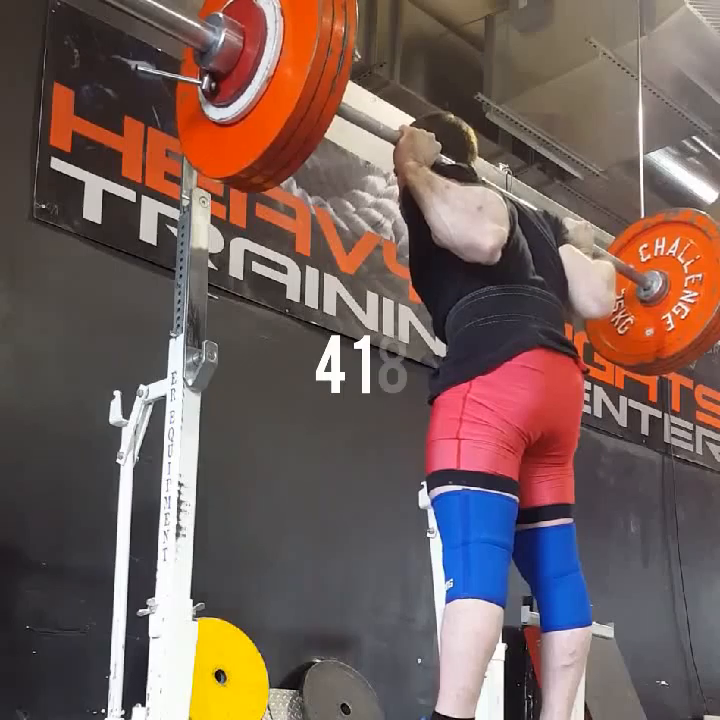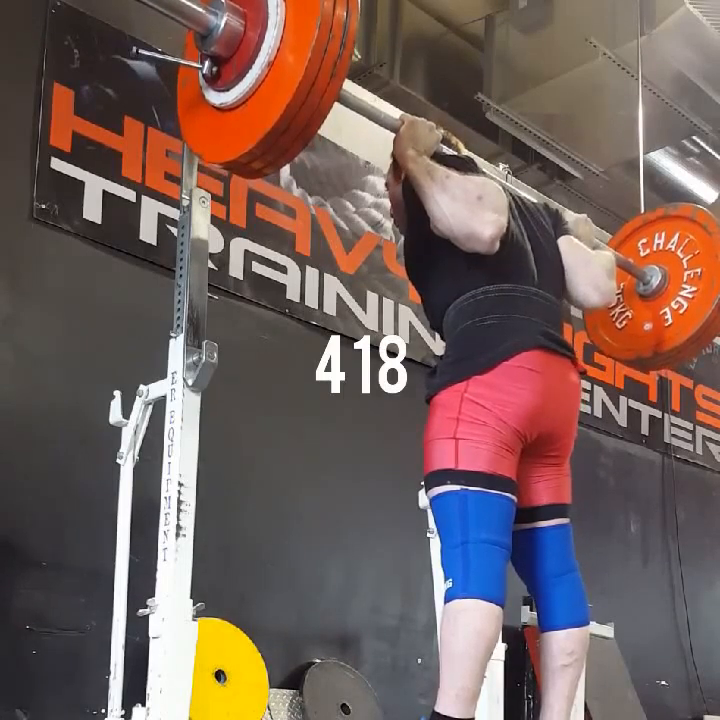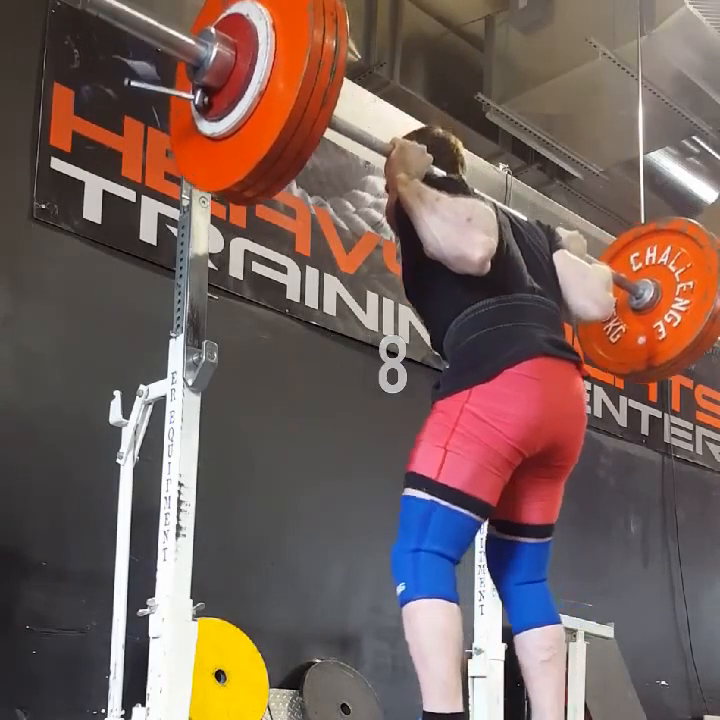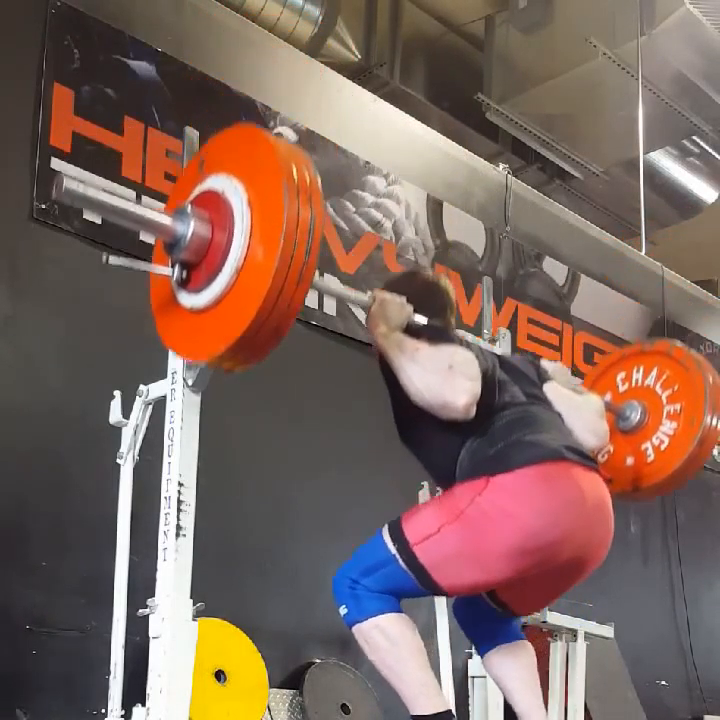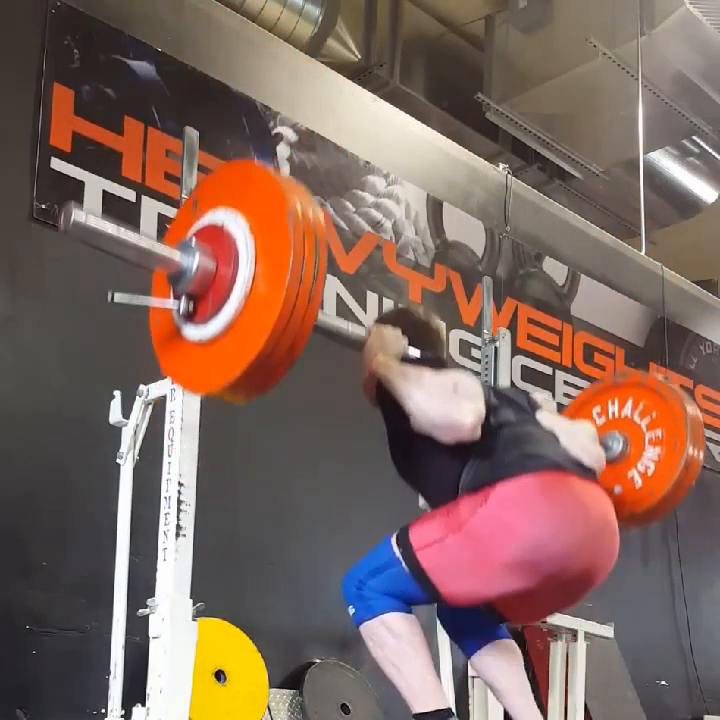
dt=1s
person 1, frame 1
left shoulder: (442, 182)
right shoulder: (534, 215)
left elbow: (482, 238)
right elbow: (596, 299)
left wrist: (413, 168)
right wrist: (584, 249)
left hip: (494, 376)
right hip: (557, 382)
left knee: (474, 558)
right knee: (556, 570)
person 1, frame 2
left shoulder: (443, 174)
right shoulder: (533, 209)
left elbow: (481, 227)
right elbow: (597, 288)
left wrist: (414, 156)
right wrist: (584, 240)
left hip: (491, 375)
right hip: (553, 381)
left knee: (472, 556)
right knee: (552, 569)
person 1, frame 3
left shoulder: (430, 197)
right shoulder: (524, 225)
left elbow: (472, 249)
right elbow: (597, 302)
left wrist: (406, 180)
right wrist: (572, 253)
left hip: (497, 385)
right hip: (560, 395)
left knee: (421, 558)
right knee: (522, 573)
person 1, frame 4
left shoulder: (418, 345)
right shoulder: (508, 360)
left elbow: (457, 395)
right elbow: (593, 431)
left wrist: (386, 334)
right wrist: (559, 385)
left hip: (525, 497)
right hip: (590, 510)
left knee: (360, 586)
right knee: (484, 612)
person 1, frame 5
left shoulder: (414, 380)
right shoulder: (493, 391)
left elbow: (462, 417)
right elbow: (591, 453)
left wrist: (385, 364)
right wrist: (545, 417)
left hip: (535, 513)
right hip: (597, 529)
left knee: (368, 586)
right knee: (465, 612)
